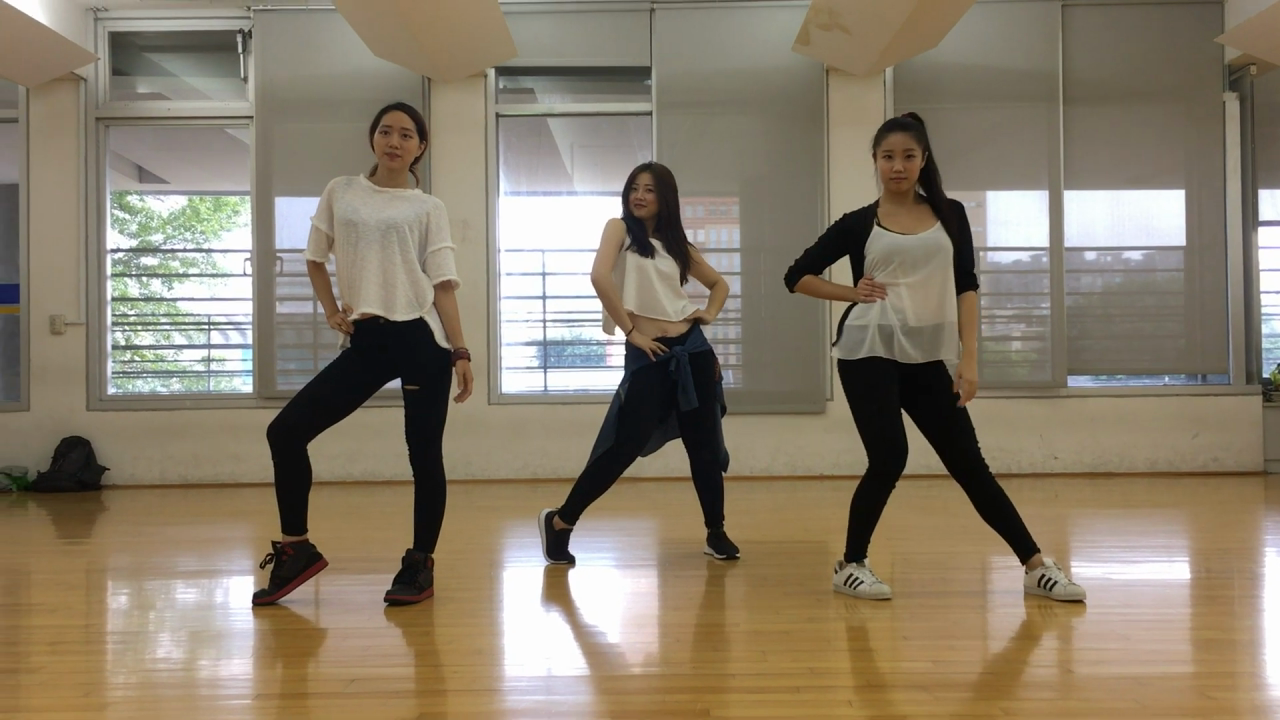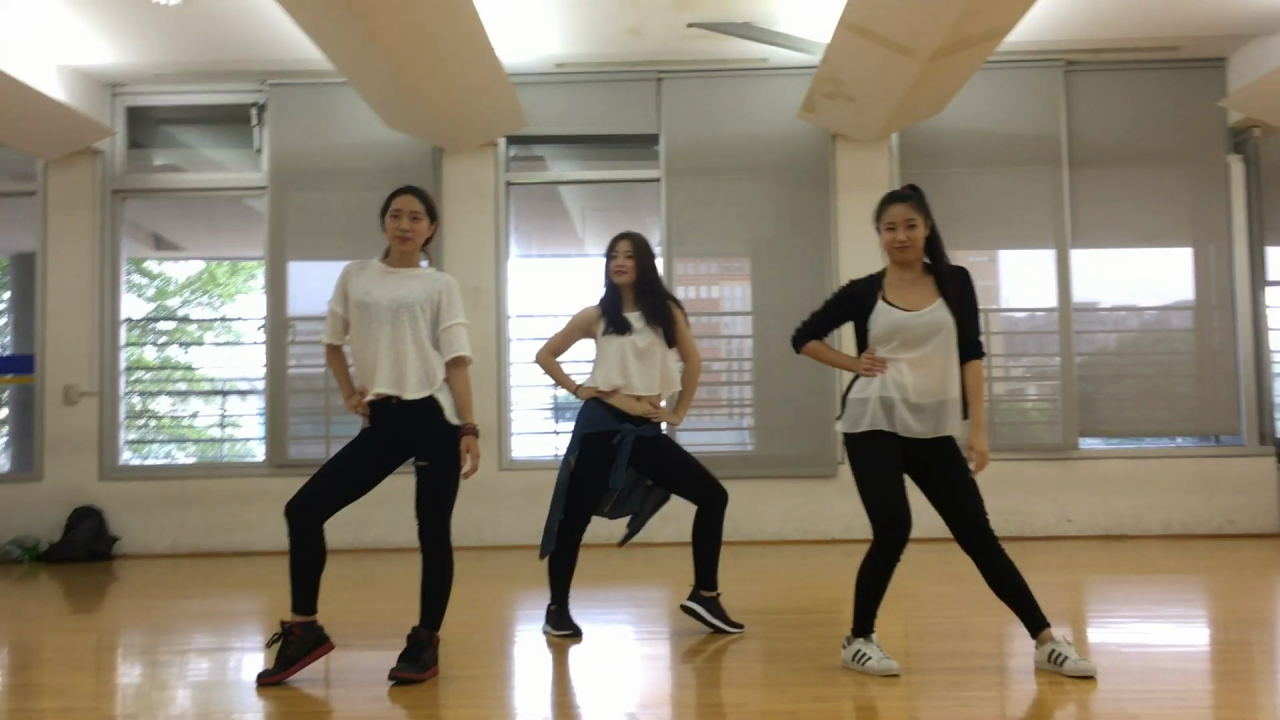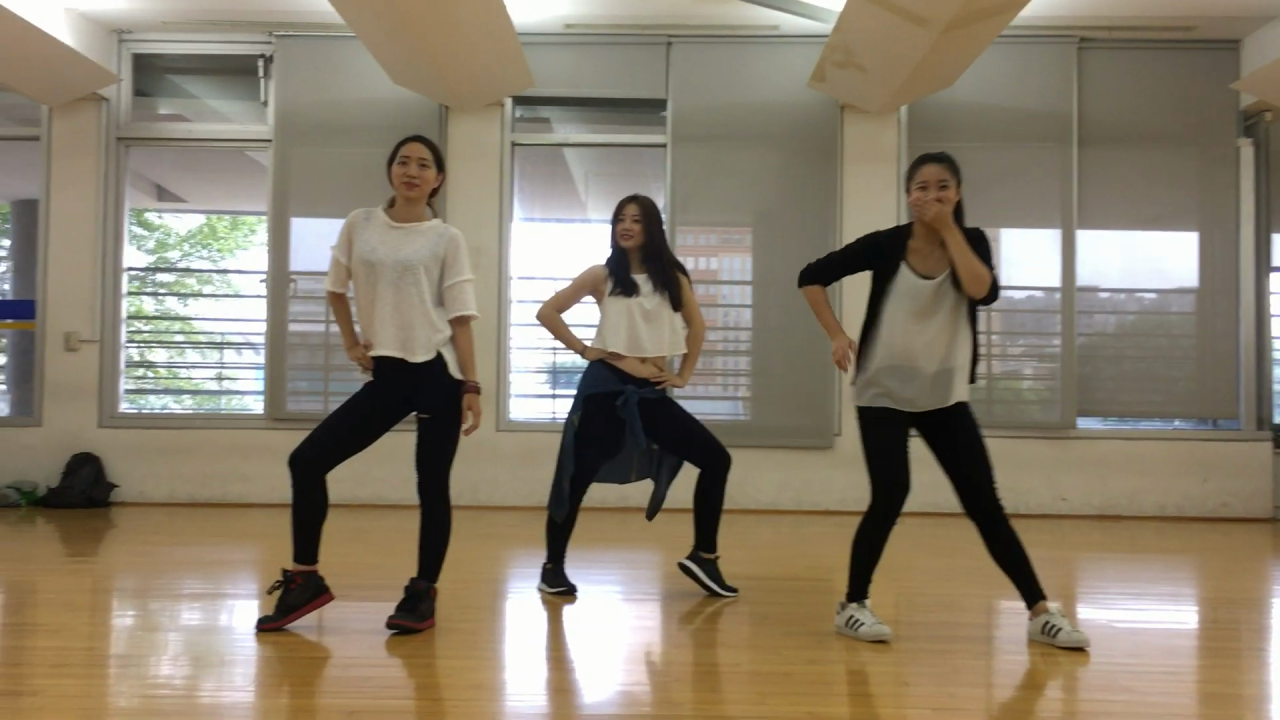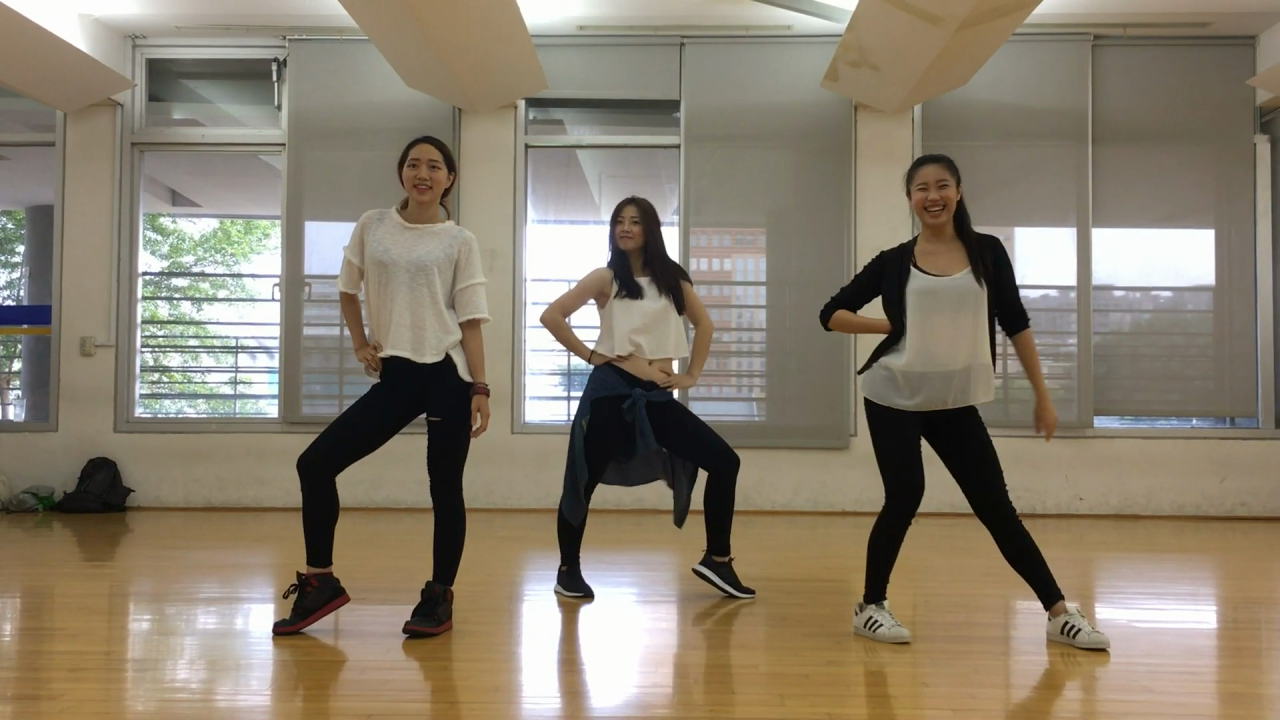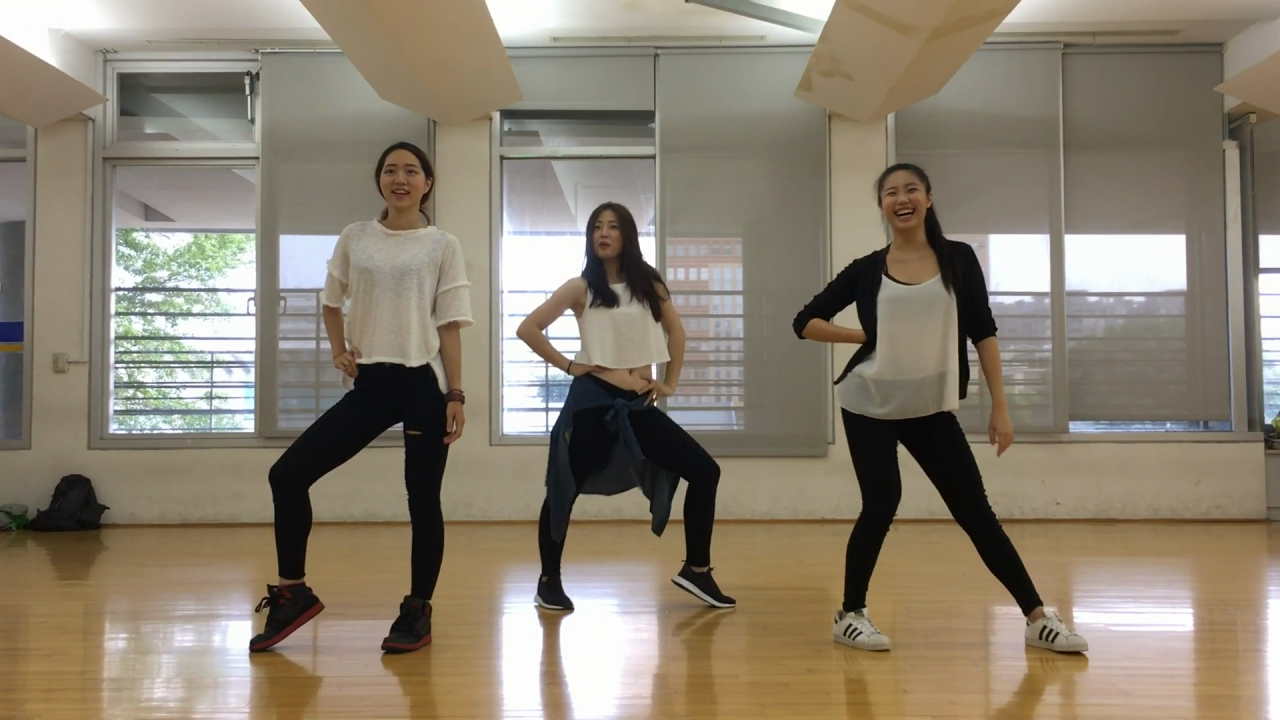
dt=1s
person 1, frame 1
left shoulder: (428, 208)
right shoulder: (340, 193)
left elbow: (443, 284)
right elbow: (315, 259)
left wrist: (460, 352)
right wrist: (332, 313)
left hip: (421, 339)
right hip: (365, 342)
left knee: (424, 452)
right knee: (287, 431)
left ankle: (420, 564)
right ankle: (297, 548)
person 1, frame 2
left shoulder: (441, 286)
right shoulder: (355, 275)
left elbow: (456, 361)
right elbow: (333, 342)
left wrist: (469, 428)
right wrist: (348, 394)
left hip: (434, 418)
right hip: (381, 422)
left knee: (433, 529)
right knee: (304, 509)
left ankle: (426, 641)
right ankle: (305, 628)
person 1, frame 3
left shoulder: (447, 239)
right shoulder: (359, 226)
left elbow: (460, 318)
right elbow: (336, 290)
left wrist: (471, 386)
right wrist: (352, 345)
left hip: (437, 374)
right hip: (385, 376)
left knee: (432, 484)
right knee: (307, 461)
left ankle: (423, 592)
right ankle: (305, 578)
person 1, frame 4
left shoulder: (460, 242)
right shoulder: (372, 226)
left elbow: (471, 321)
right elbow: (348, 290)
left wrist: (480, 388)
right wrist: (360, 345)
left hip: (447, 375)
right hip: (394, 377)
left knee: (445, 486)
right knee: (316, 463)
left ankle: (440, 597)
right ankle: (321, 581)
person 1, frame 5
left shoulder: (443, 246)
right shoulder: (354, 238)
left elbow: (449, 325)
right elbow: (332, 303)
left wrist: (455, 395)
right wrist: (339, 353)
left hip: (424, 383)
right hip: (370, 384)
left knee: (423, 497)
right knee: (288, 473)
left ankle: (418, 610)
right ankle: (293, 591)
person 2, frame 1
left shoulder: (950, 215)
right shoulder: (858, 224)
left elbow: (966, 286)
right elbow: (798, 276)
left wrist: (968, 357)
right wrist: (852, 292)
left hip: (928, 358)
right hip: (869, 353)
left knee: (968, 463)
right knee: (888, 459)
left ankle: (1036, 566)
right ankle: (850, 565)
person 2, frame 2
left shoulder: (954, 282)
right shoulder: (864, 291)
left elbow: (971, 354)
right elbow: (804, 338)
left wrist: (977, 429)
right wrist: (854, 364)
left hip: (934, 428)
right hip: (874, 424)
left knee: (977, 535)
right knee: (893, 531)
left ankle: (1047, 642)
right ankle: (858, 640)
person 2, frame 3
left shoulder: (971, 241)
right shoulder: (885, 245)
left elbow: (983, 290)
right elbow: (812, 276)
left wrist: (948, 229)
right wrist: (838, 337)
left hip: (945, 396)
right hip: (883, 393)
left knee: (984, 503)
right knee: (889, 497)
left ankle: (1041, 612)
right ankle: (852, 605)
person 2, frame 4
left shoulder: (986, 252)
right shoulder: (893, 262)
left elbow: (1016, 324)
right elbow: (831, 314)
left wrist: (1041, 394)
right wrist: (890, 326)
left hip: (956, 403)
right hip: (894, 397)
left knee: (996, 505)
right knee: (904, 496)
left ankle: (1060, 613)
right ankle: (871, 606)
person 2, frame 5
left shoulder: (958, 259)
right shoulder: (865, 270)
left elbow: (983, 332)
right elbow: (806, 323)
left wrist: (1000, 406)
right wrist: (863, 335)
left hip: (932, 409)
right hip: (870, 405)
left knee: (975, 510)
right knee: (881, 503)
left ankle: (1038, 618)
right ankle: (850, 614)
person 3, frame 1
left shoulder: (677, 244)
right shoulder: (619, 229)
left elbow: (719, 283)
right elbow: (600, 276)
left wrist: (710, 313)
right wrist: (629, 330)
left hip: (693, 350)
right hip: (648, 355)
left knee: (705, 445)
right knee: (624, 446)
left ankle: (716, 533)
right ankle: (559, 522)
person 3, frame 2
left shoulder: (666, 311)
right shoulder: (596, 315)
left elbow: (692, 361)
right elbow: (545, 355)
left wrist: (678, 412)
right wrist: (576, 389)
left hip: (647, 430)
right hip: (601, 425)
left knee: (713, 496)
right knee: (575, 516)
left ankle: (704, 595)
right ankle: (557, 609)
person 3, frame 3
left shoulder: (672, 277)
right shoulder: (602, 275)
left elbow: (696, 326)
right elbow: (547, 312)
left wrist: (684, 374)
right wrist: (584, 350)
left hip: (652, 392)
right hip: (607, 386)
left knee: (716, 459)
right knee: (578, 476)
left ankle: (703, 557)
right ankle: (553, 567)
person 3, frame 4
left shoulder: (672, 278)
right shoulder: (605, 277)
left elbow: (704, 323)
right elbow: (552, 316)
left wrist: (692, 373)
right wrist: (589, 355)
left hip: (659, 396)
right hip: (613, 390)
left knee: (724, 462)
right knee: (585, 478)
left ankle: (717, 560)
right ankle: (569, 570)
person 3, frame 5
left shoulder: (650, 284)
right shoulder: (581, 287)
left elbow: (676, 331)
right elbow: (528, 329)
left wrist: (671, 381)
right wrist: (568, 365)
left hip: (640, 404)
right hip: (594, 400)
left knee: (704, 472)
right knee: (565, 488)
left ankle: (697, 571)
right ankle: (549, 580)
